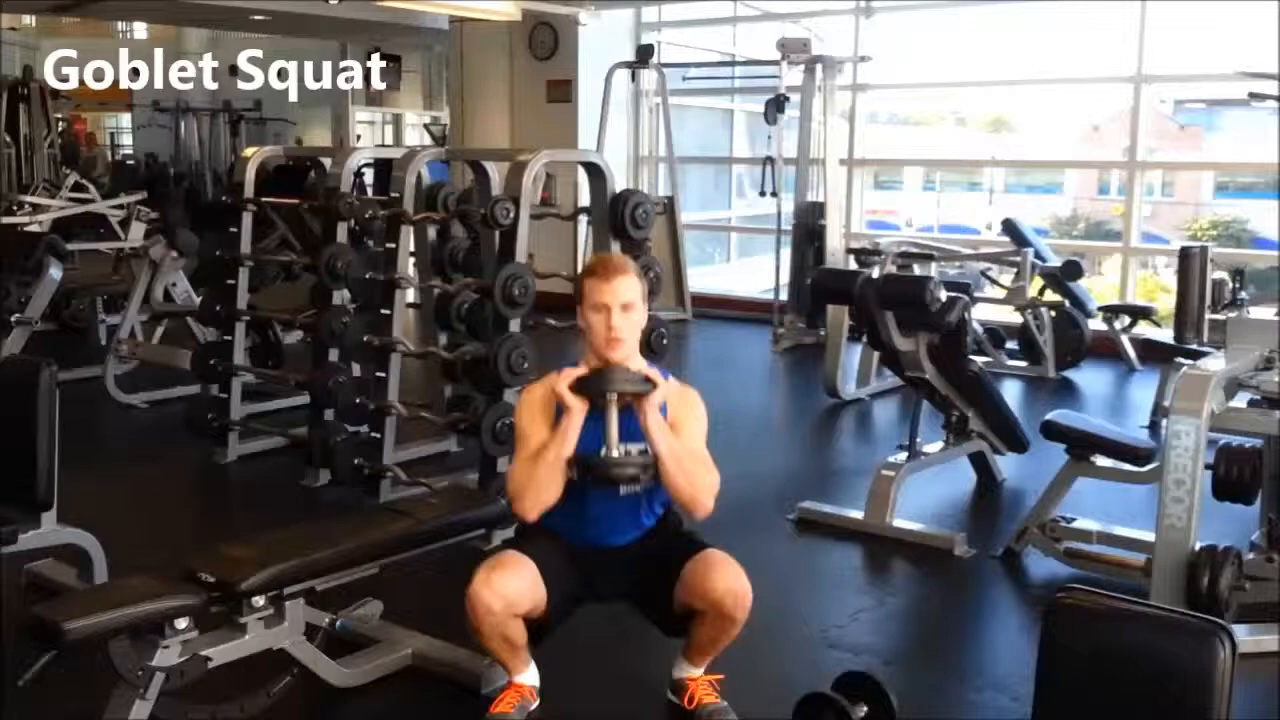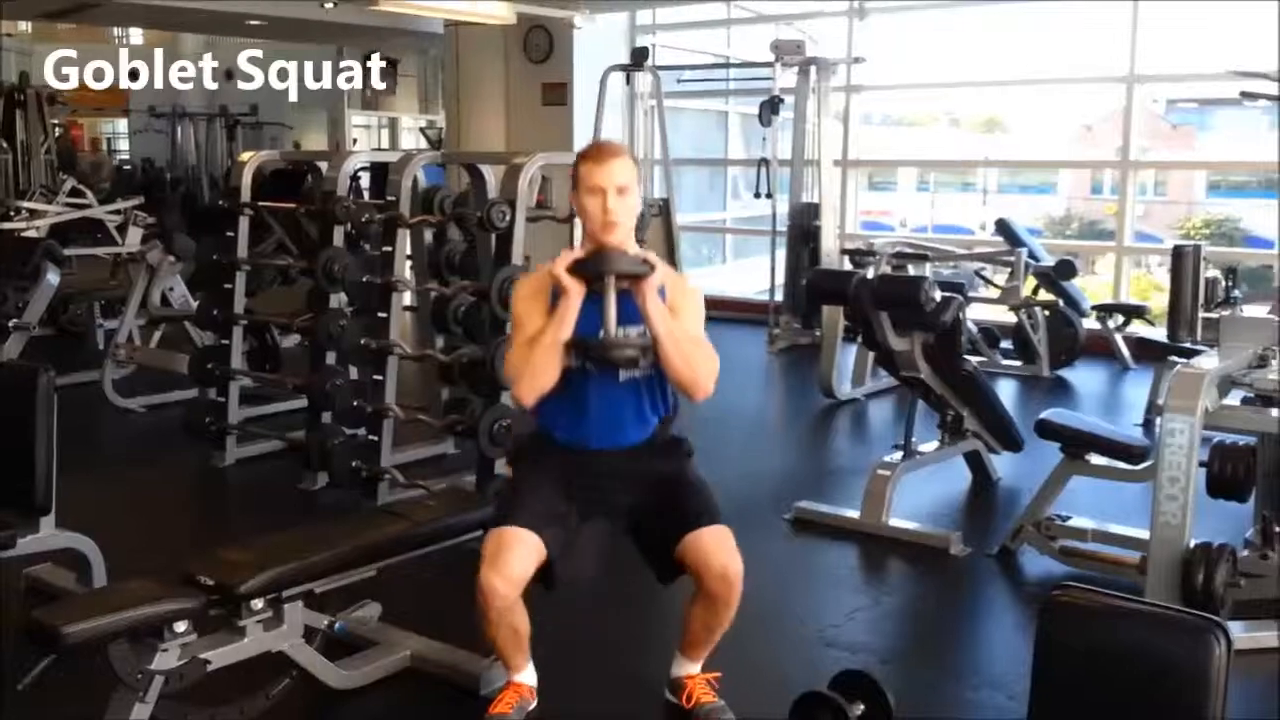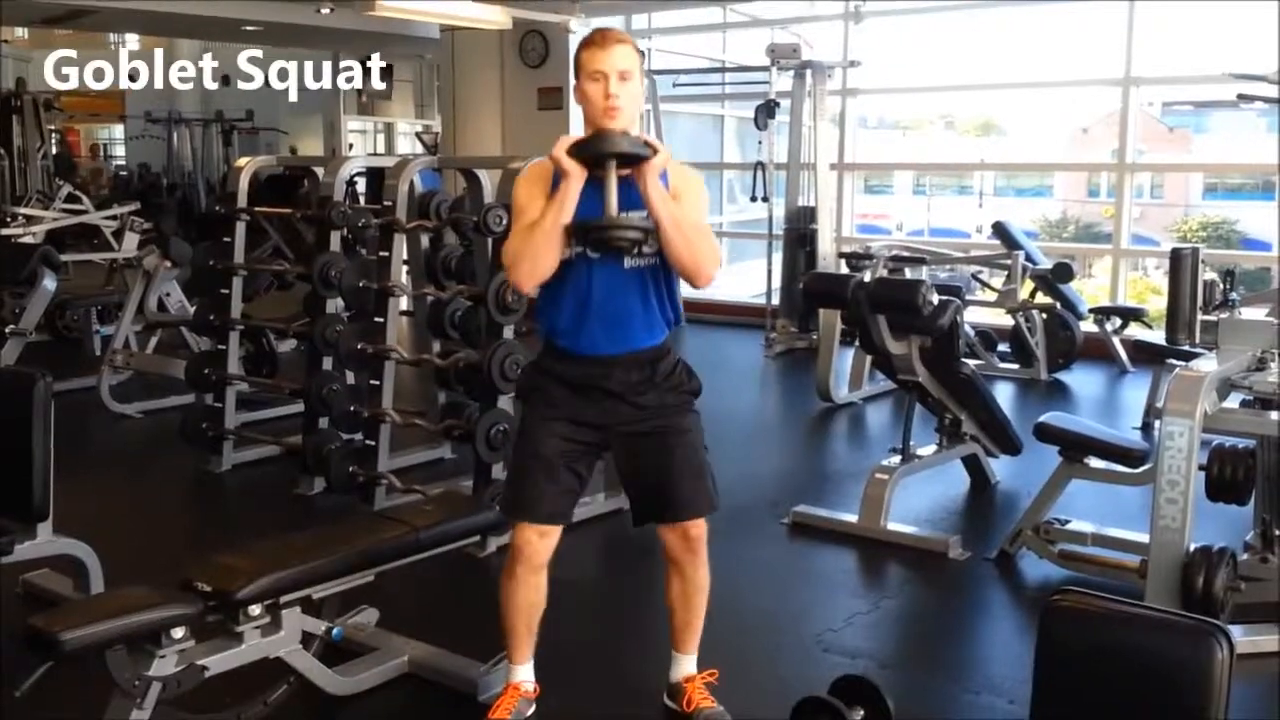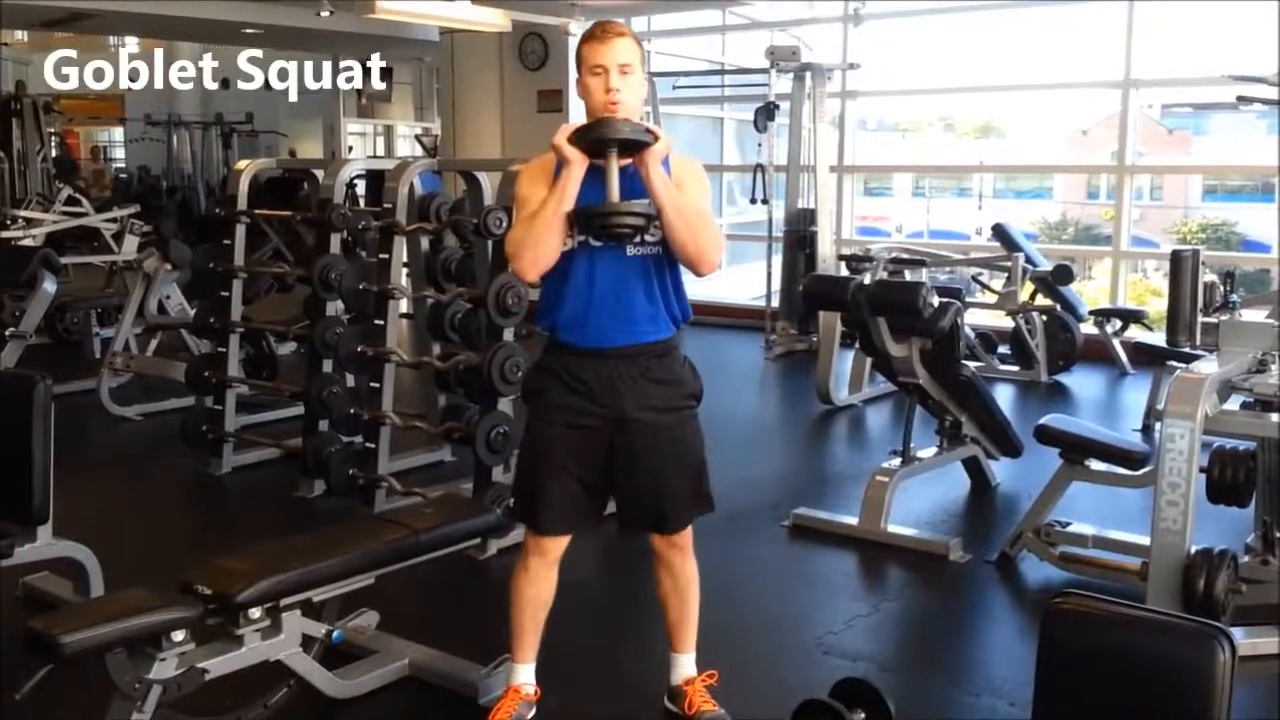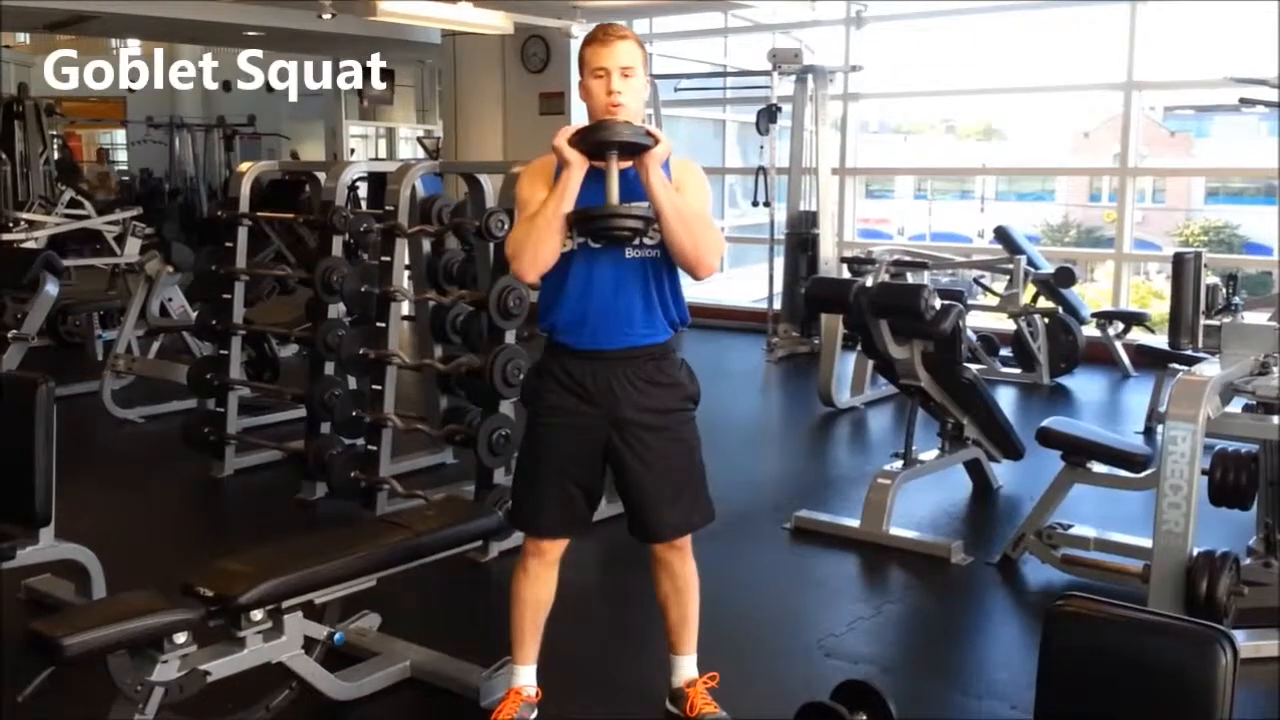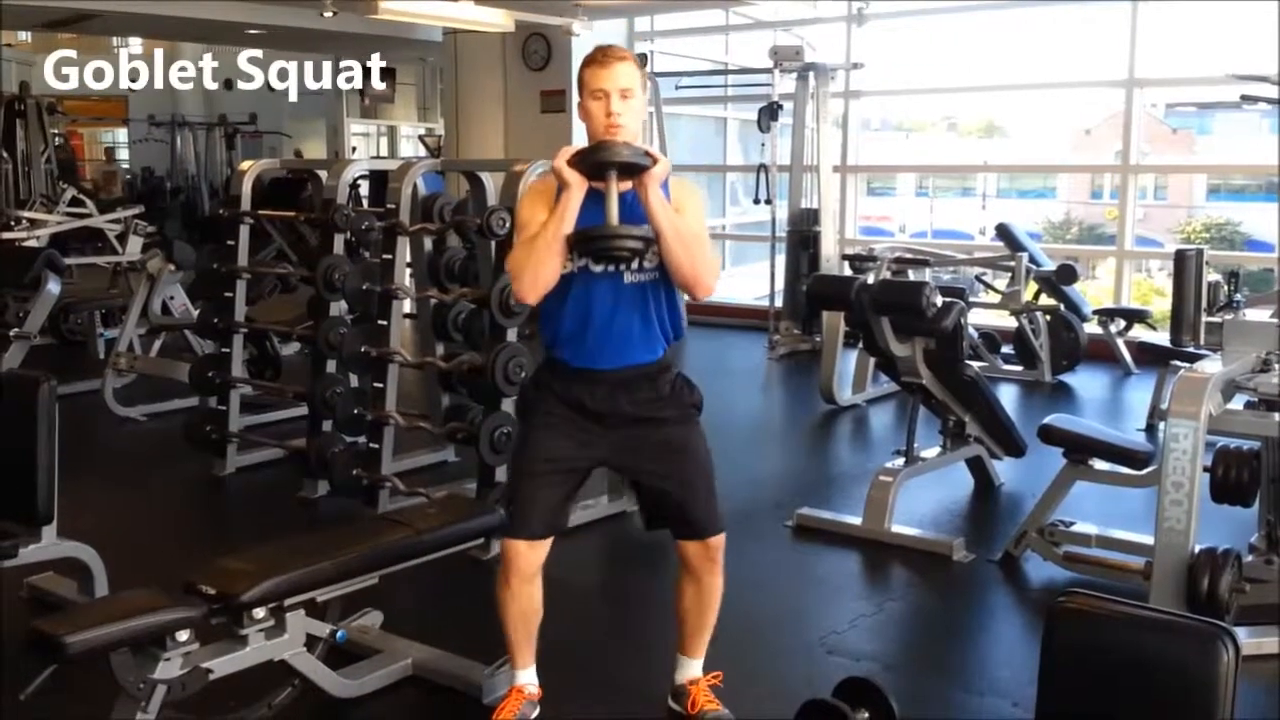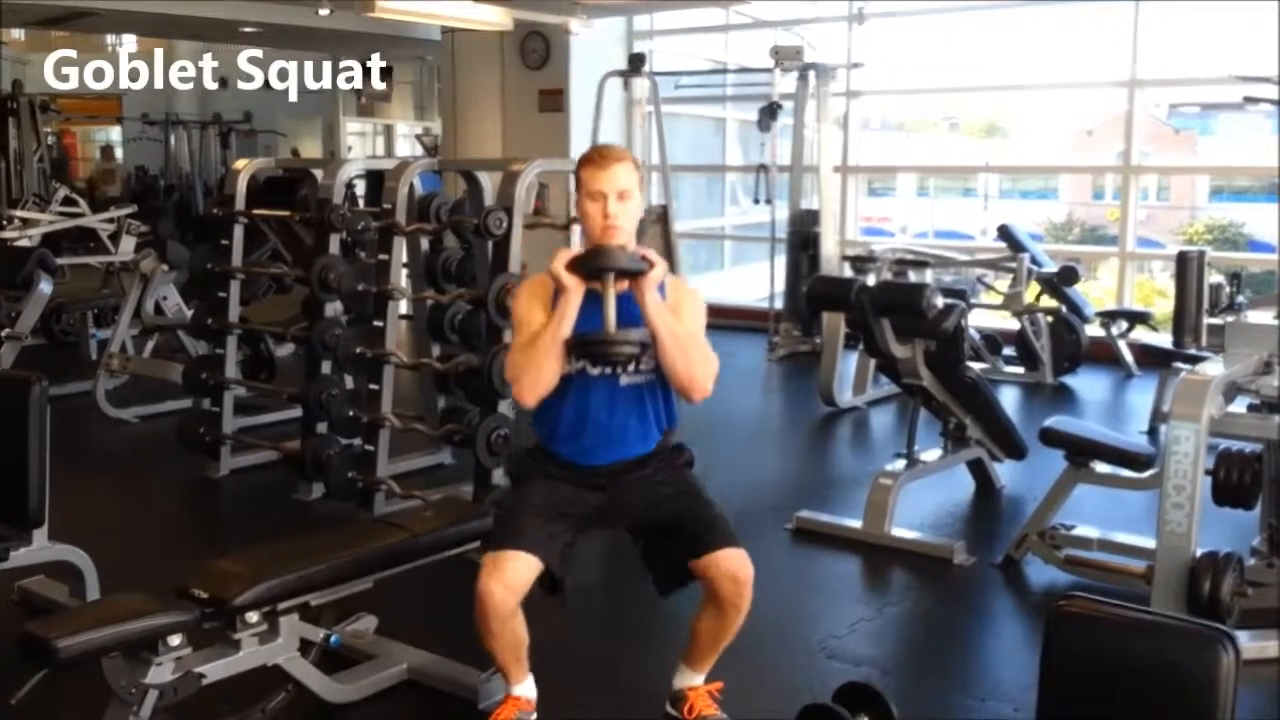
dt=0.3s
person 1, frame 1
left shoulder: (677, 398)
right shoulder: (544, 398)
left elbow: (700, 503)
right elbow: (528, 506)
left wrist: (651, 419)
right wrist: (573, 418)
left hip: (647, 541)
right hip: (562, 542)
left knee: (731, 595)
right knee: (488, 597)
left ankle: (688, 676)
right ankle: (523, 680)
person 1, frame 2
left shoulder: (672, 287)
right shoulder: (541, 286)
left elbow: (701, 384)
right elbow: (525, 391)
left wrist: (650, 301)
right wrist: (570, 299)
left hip: (648, 456)
right hip: (559, 459)
left knee: (723, 571)
right knee: (497, 581)
person 1, frame 3
left shoulder: (678, 178)
right shoulder: (542, 177)
left elbow: (703, 273)
right elbow: (524, 276)
left wrist: (650, 183)
right wrist: (573, 183)
left hip: (652, 378)
right hip: (566, 380)
left knee: (687, 537)
right knee: (531, 545)
person 1, frame 4
left shoulder: (680, 168)
right shoulder: (544, 170)
left elbow: (706, 259)
right elbow: (527, 264)
left wrist: (652, 170)
right wrist: (575, 171)
left hip: (655, 373)
right hip: (570, 375)
left knee: (673, 537)
right knee: (544, 542)
person 1, frame 5
left shoulder: (680, 171)
right shoulder: (545, 171)
left elbow: (704, 262)
right elbow: (525, 266)
left wrist: (651, 174)
right wrist: (575, 173)
left hip: (651, 377)
right hip: (568, 377)
left knee: (672, 543)
right knee: (542, 546)
person 1, frame 6
left shoulder: (677, 191)
right shoulder: (546, 192)
left elbow: (702, 284)
right elbow: (527, 288)
left wrist: (650, 194)
right wrist: (574, 193)
left hip: (652, 391)
right hip: (566, 393)
left knee: (704, 546)
right knee: (521, 553)
person 1, frame 7
left shoulder: (675, 290)
right shoulder: (541, 290)
left elbow: (698, 386)
right elbow: (526, 391)
left wrist: (649, 296)
right wrist: (572, 296)
left hip: (650, 467)
right hip: (560, 469)
left knee: (734, 577)
right knee: (495, 589)
